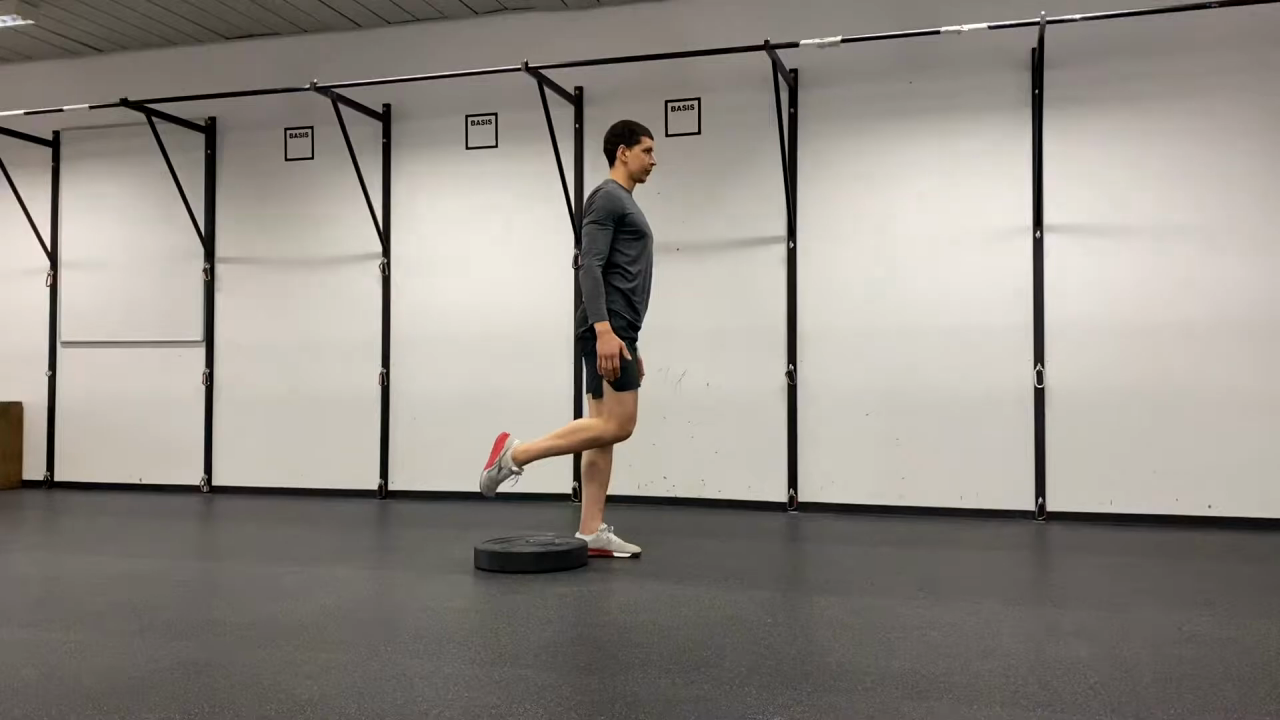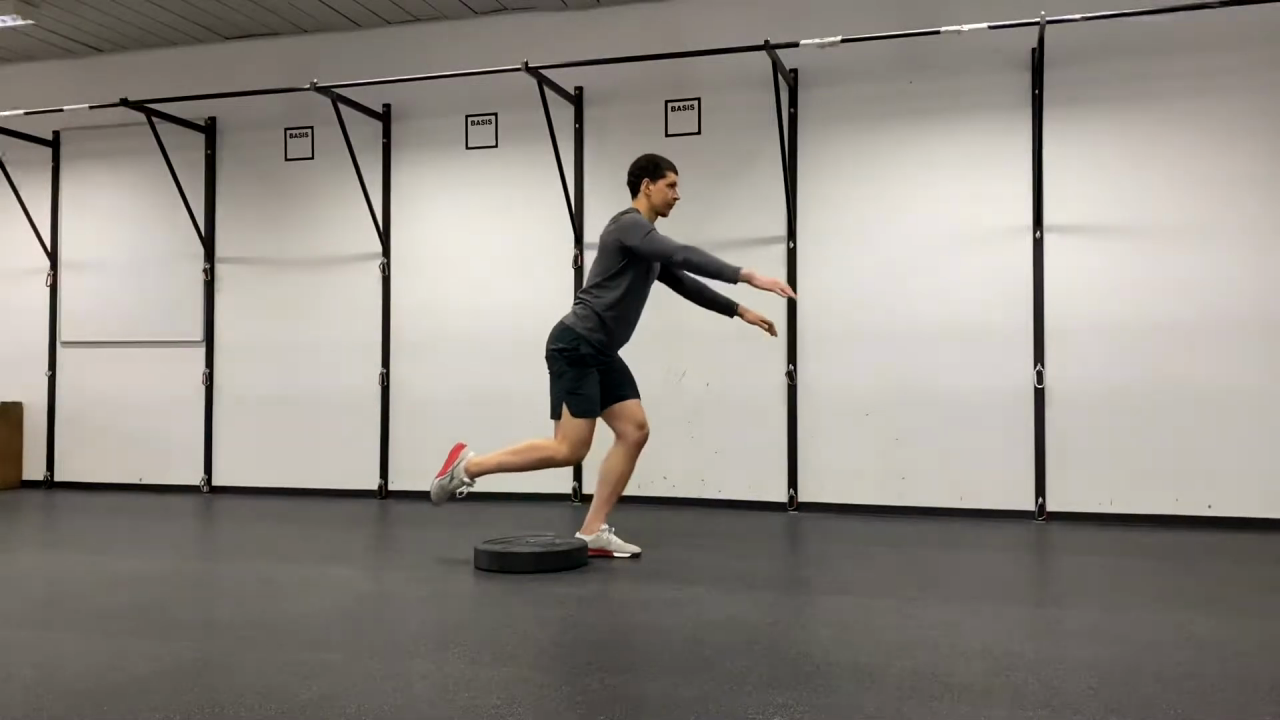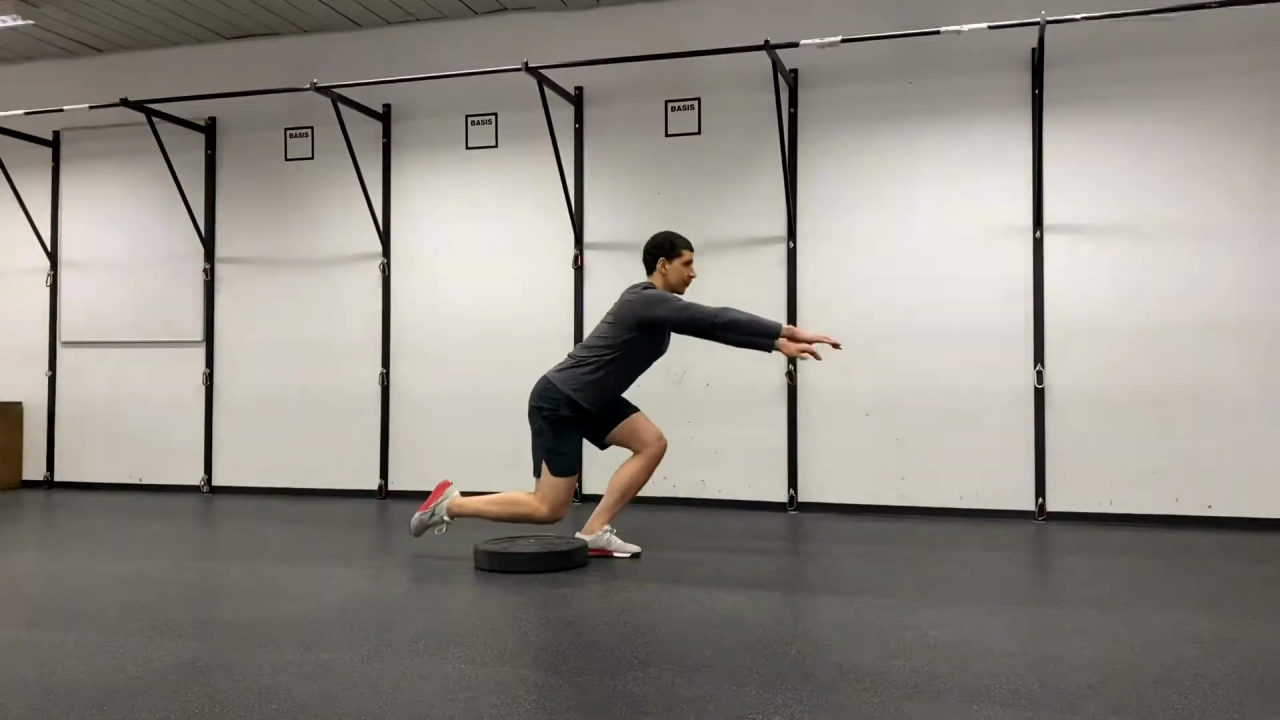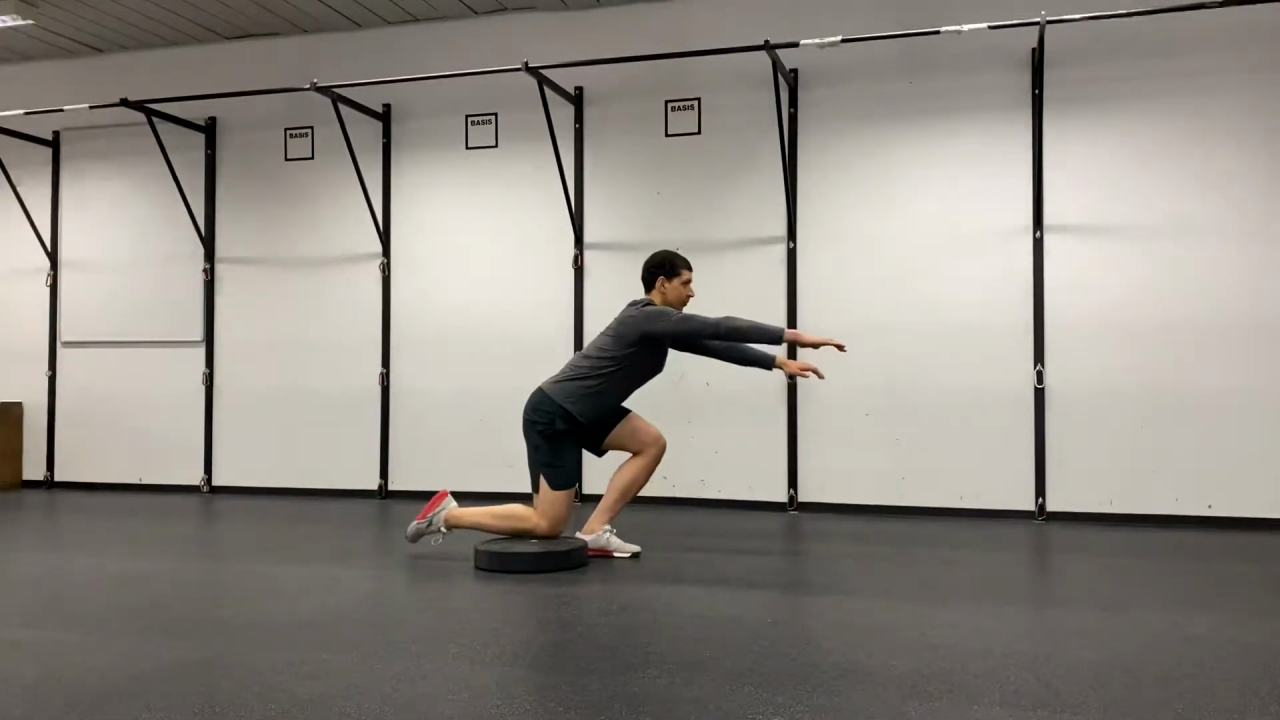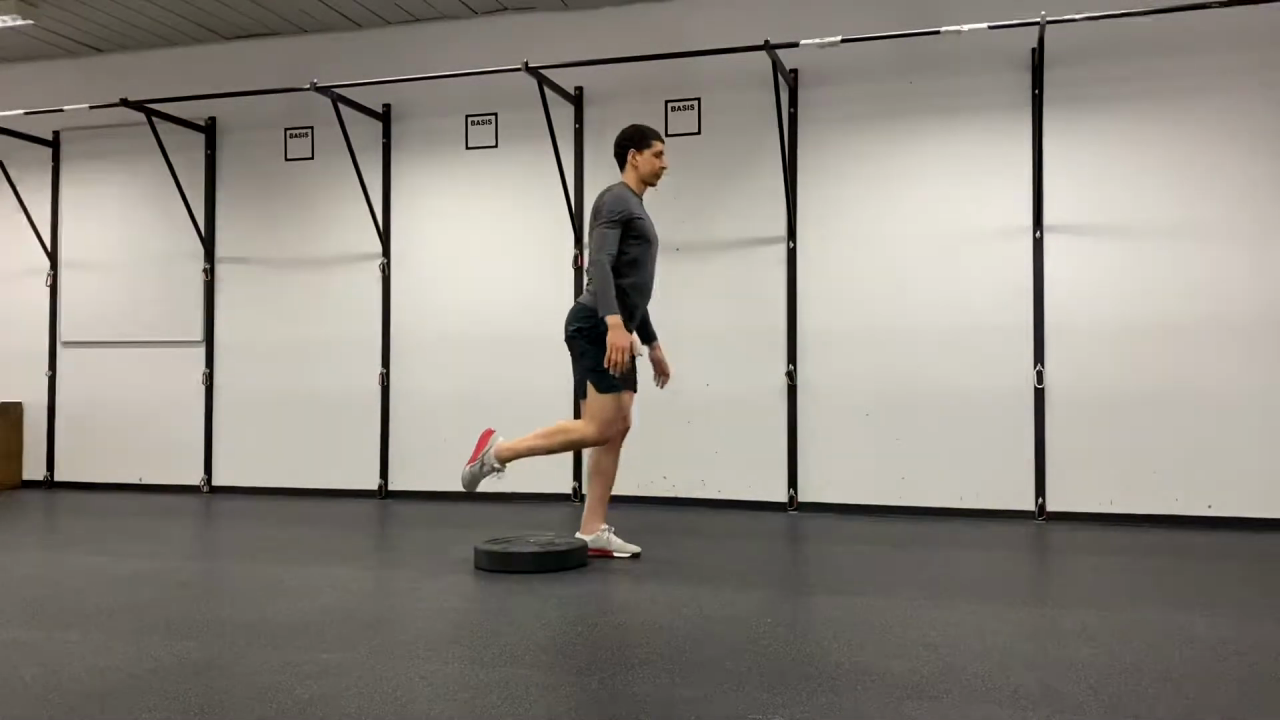
dt=1s
person 1, frame 1
left shoulder: (624, 205)
right shoulder: (607, 198)
right elbow: (591, 267)
left wrist: (629, 345)
right wrist: (604, 329)
left hip: (617, 329)
right hip: (606, 328)
left knee: (606, 429)
right knee: (616, 426)
left ankle: (592, 533)
right ankle: (516, 453)
person 1, frame 2
left shoulder: (643, 238)
right shoulder: (629, 225)
left elbow: (683, 282)
right elbow: (683, 256)
left wrist: (739, 311)
right wrist: (748, 276)
left hip: (600, 351)
right hip: (576, 346)
left knee: (634, 431)
right knee: (569, 450)
left ankle: (593, 531)
right ankle: (468, 466)
person 1, frame 3
left shoulder: (660, 308)
right shoulder: (646, 302)
left elbow: (711, 327)
right elbow: (716, 319)
left wrist: (778, 344)
right wrist: (789, 330)
left hip: (588, 400)
right hip: (558, 402)
left knee: (653, 443)
right knee: (548, 509)
left ankle: (595, 532)
right ankle: (449, 505)
person 1, frame 4
left shoulder: (658, 324)
right shoulder: (647, 318)
left elbow: (712, 346)
right elbow: (717, 329)
left wrist: (778, 362)
right wrist: (792, 336)
left hip: (579, 410)
right hip: (552, 415)
left knee: (651, 444)
right knee: (548, 525)
left ankle: (595, 532)
right ankle: (446, 515)
person 1, frame 5
left shoulder: (634, 209)
right shoulder: (615, 201)
right elbow: (600, 264)
left wrist: (653, 345)
right wrist: (616, 325)
left hip: (612, 331)
right hip: (596, 327)
left knee: (616, 429)
right knee: (598, 429)
left ankle: (593, 532)
right ankle: (500, 450)
